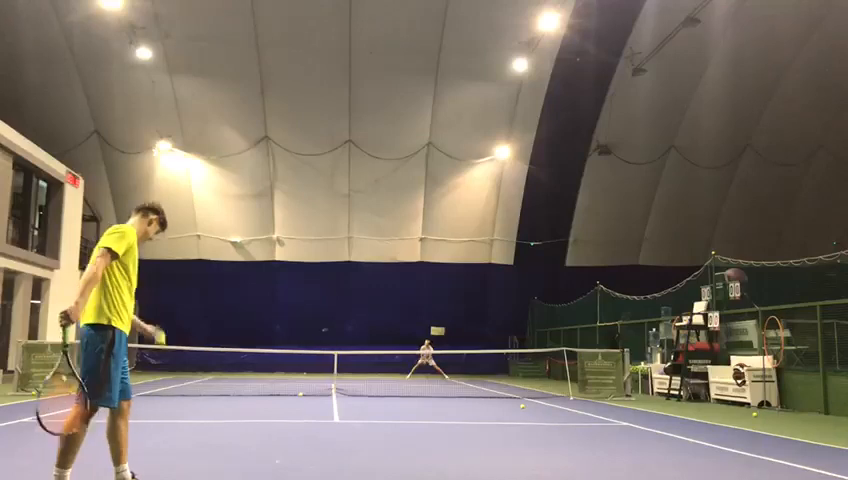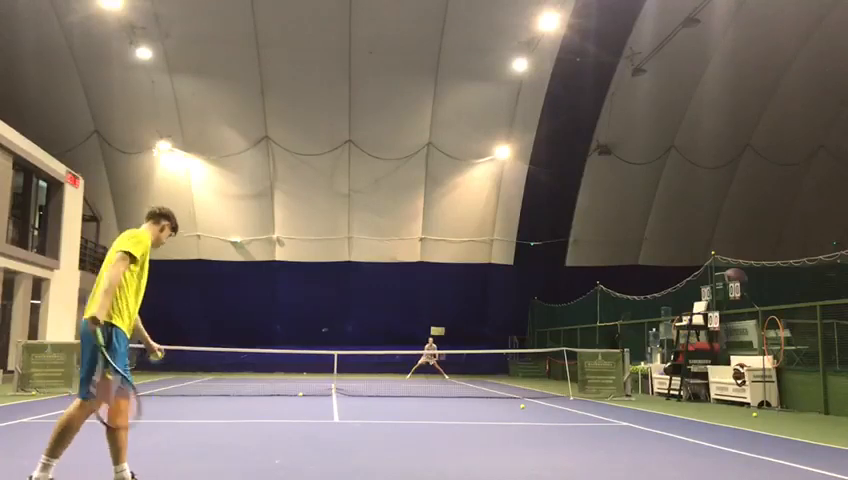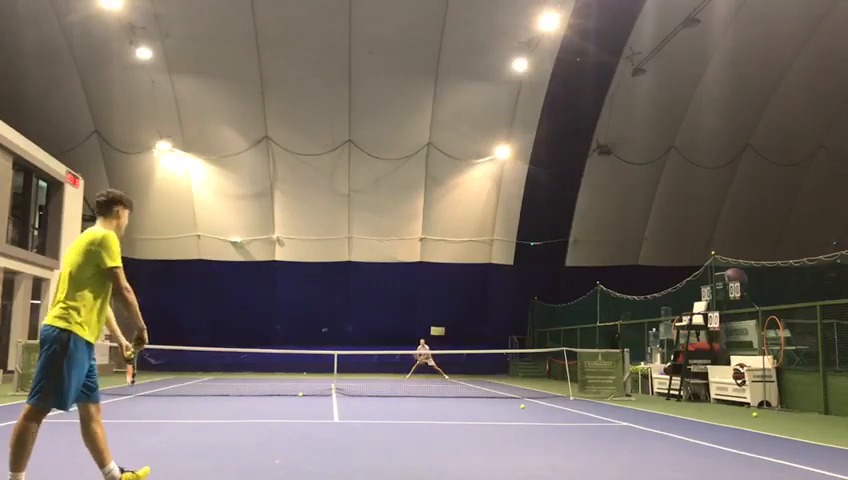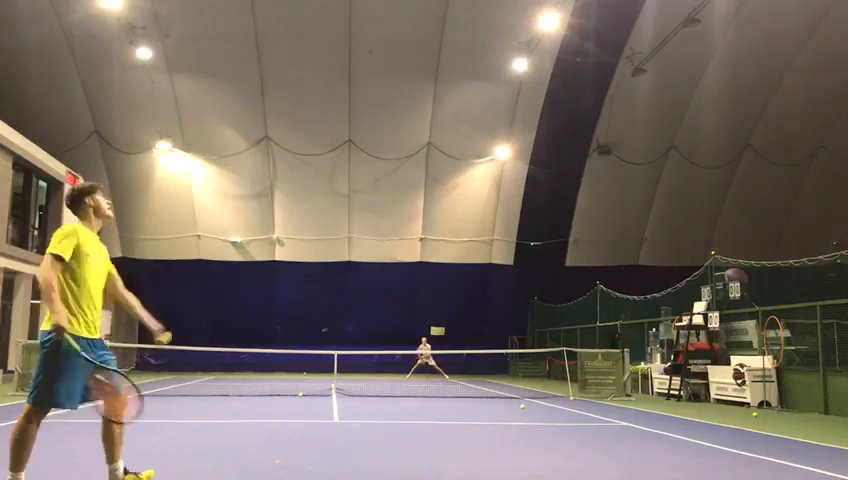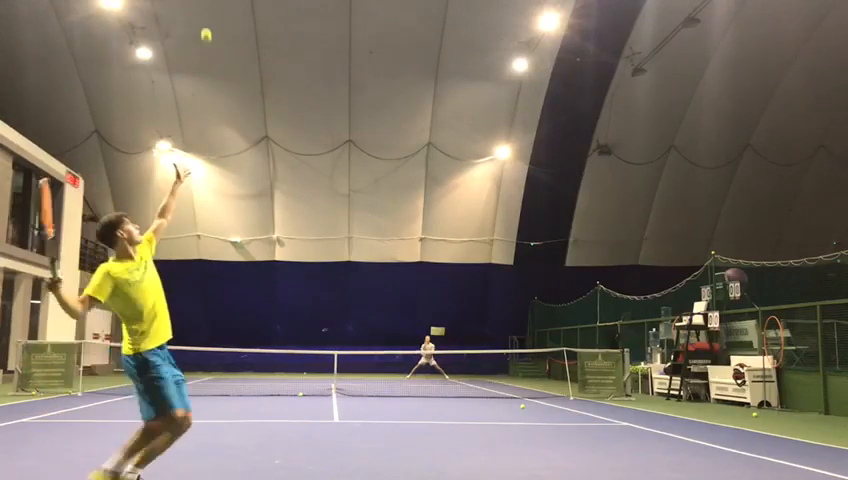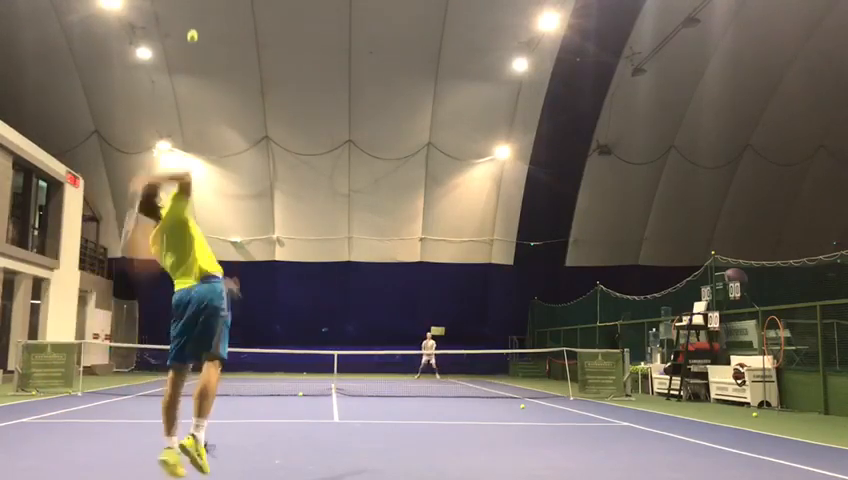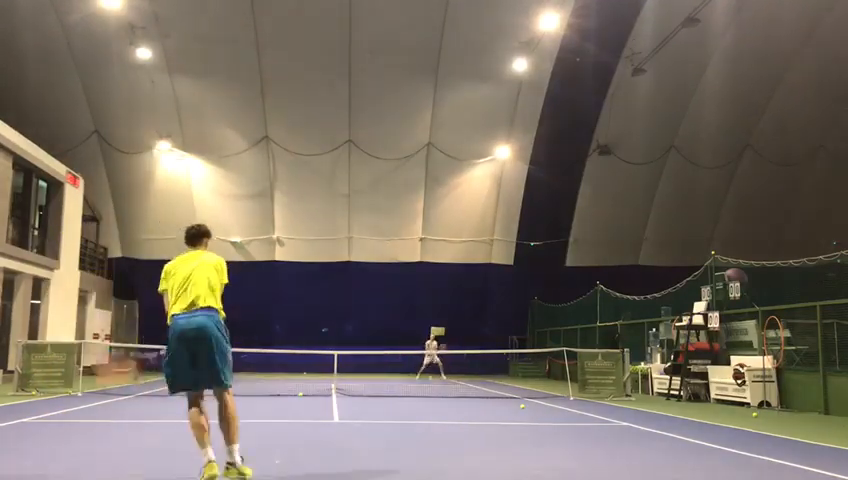
dt=0.5s
person 1, frame 1
left shoulder: (125, 242)
right shoulder: (123, 232)
right elbow: (96, 265)
left wrist: (141, 325)
right wrist: (78, 304)
left hip: (114, 331)
right hip: (105, 329)
left knee: (121, 406)
right knee: (88, 405)
person 1, frame 2
left shoulder: (136, 241)
right shoulder: (139, 237)
right elbow: (116, 268)
left wrist: (148, 340)
right wrist: (101, 308)
left hip: (114, 330)
right hip: (106, 328)
left knee: (120, 404)
right knee: (88, 401)
person 1, frame 3
left shoulder: (91, 239)
right shoulder: (105, 238)
right elbow: (123, 289)
left wrist: (119, 338)
right wrist: (141, 327)
left hip: (80, 337)
right hip: (67, 333)
left knee: (91, 410)
right knee: (38, 408)
person 1, frame 4
left shoulder: (99, 248)
right shoulder: (70, 233)
left elbow: (120, 292)
right elbow: (46, 271)
left wrist: (149, 321)
right wrist: (58, 311)
left hip: (92, 339)
right hip: (63, 337)
right knee: (38, 408)
person 1, frame 5
left shoulder: (143, 252)
right shoulder: (109, 272)
left elbow: (163, 218)
right elbow: (78, 311)
left wrist: (177, 184)
right wrist: (58, 292)
left hip: (160, 353)
right hip: (143, 356)
left knee: (181, 421)
right knee: (176, 416)
person 1, frame 6
left shoulder: (155, 240)
right shoulder: (173, 214)
right elbow: (184, 180)
left wrist: (220, 281)
left hip: (184, 296)
right hip: (208, 292)
left knee: (177, 374)
right knee: (212, 364)
left ankle: (170, 447)
right ankle: (196, 438)
person 1, frame 7
left shoulder: (170, 267)
right shoulder: (216, 261)
left elbow: (167, 305)
left hip: (178, 325)
right hip: (208, 320)
left knee: (194, 399)
right knee: (224, 393)
